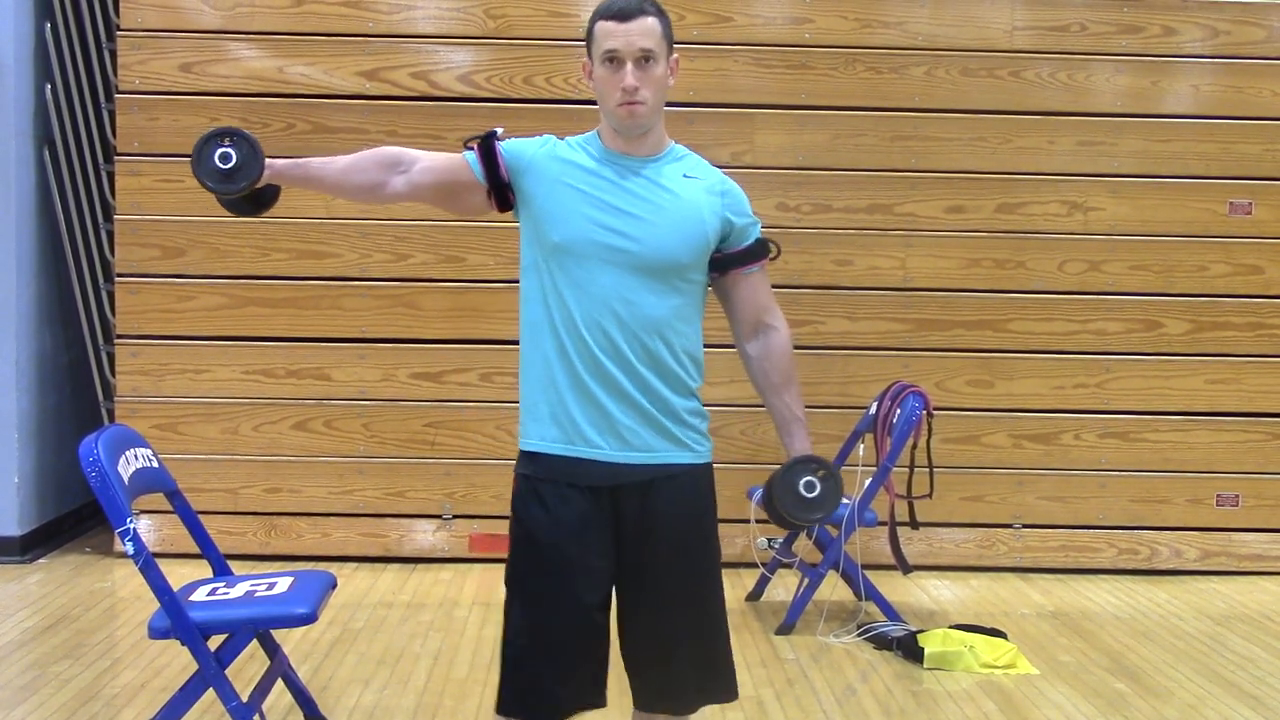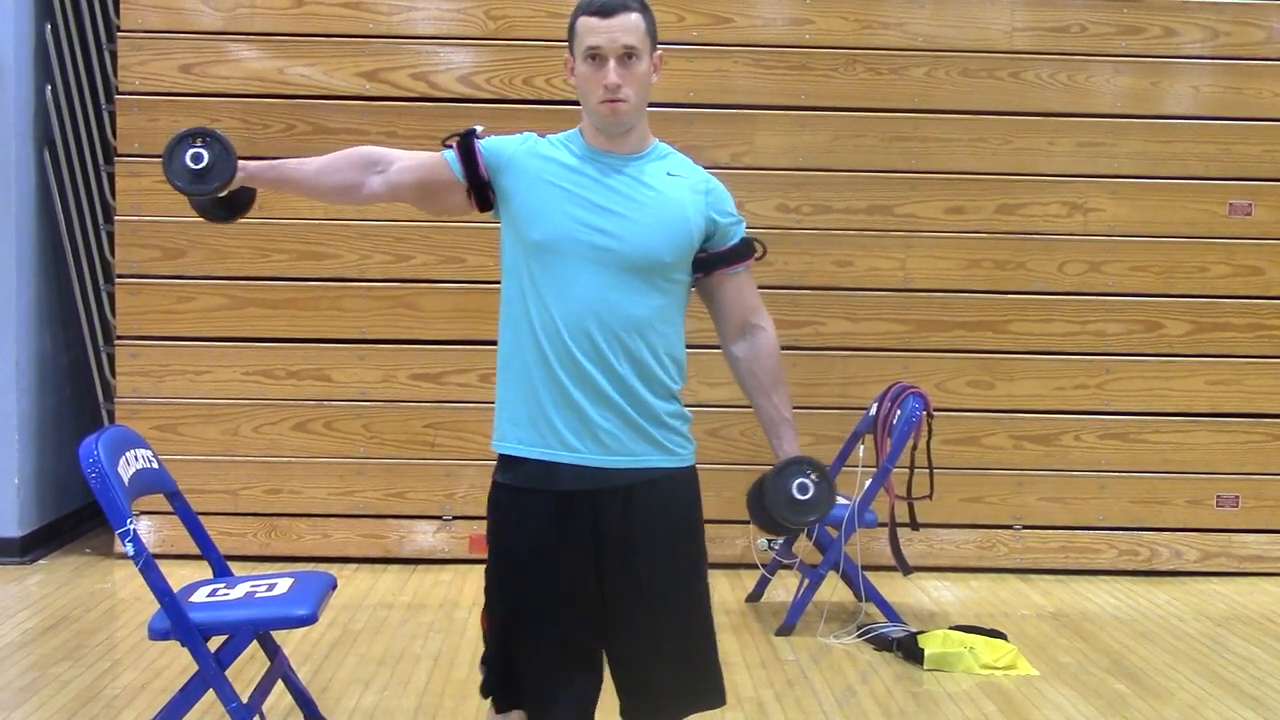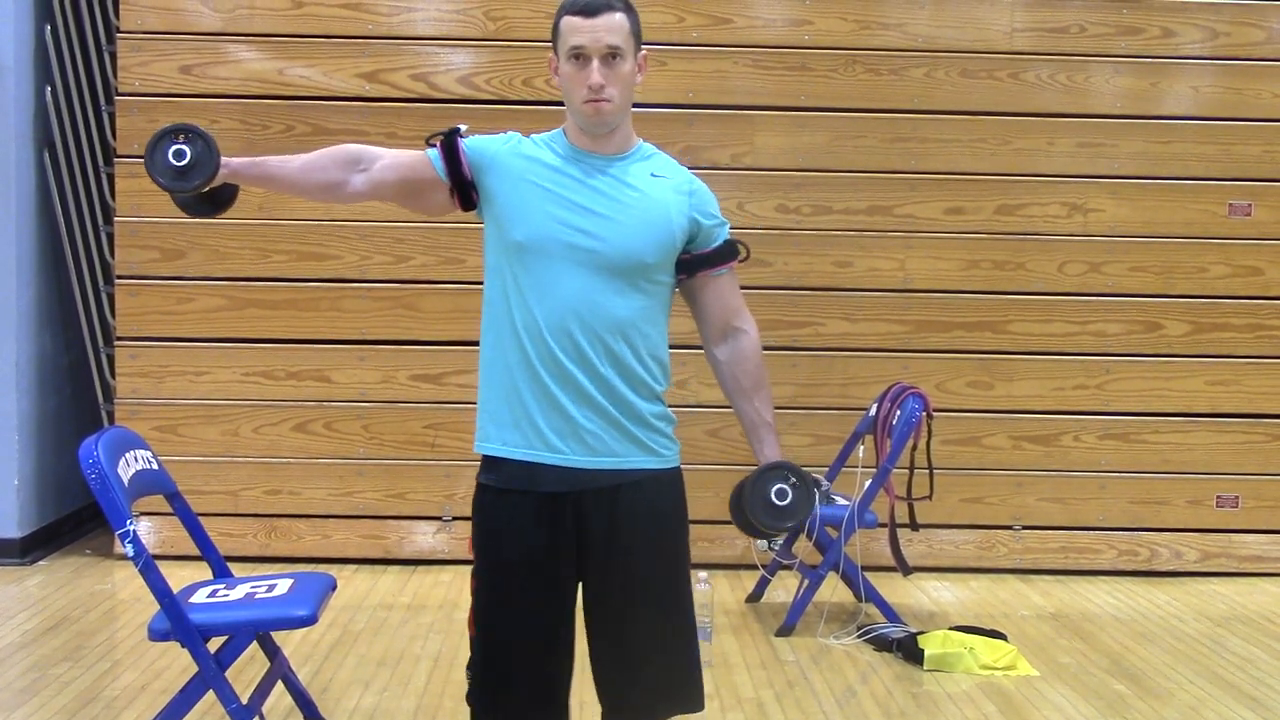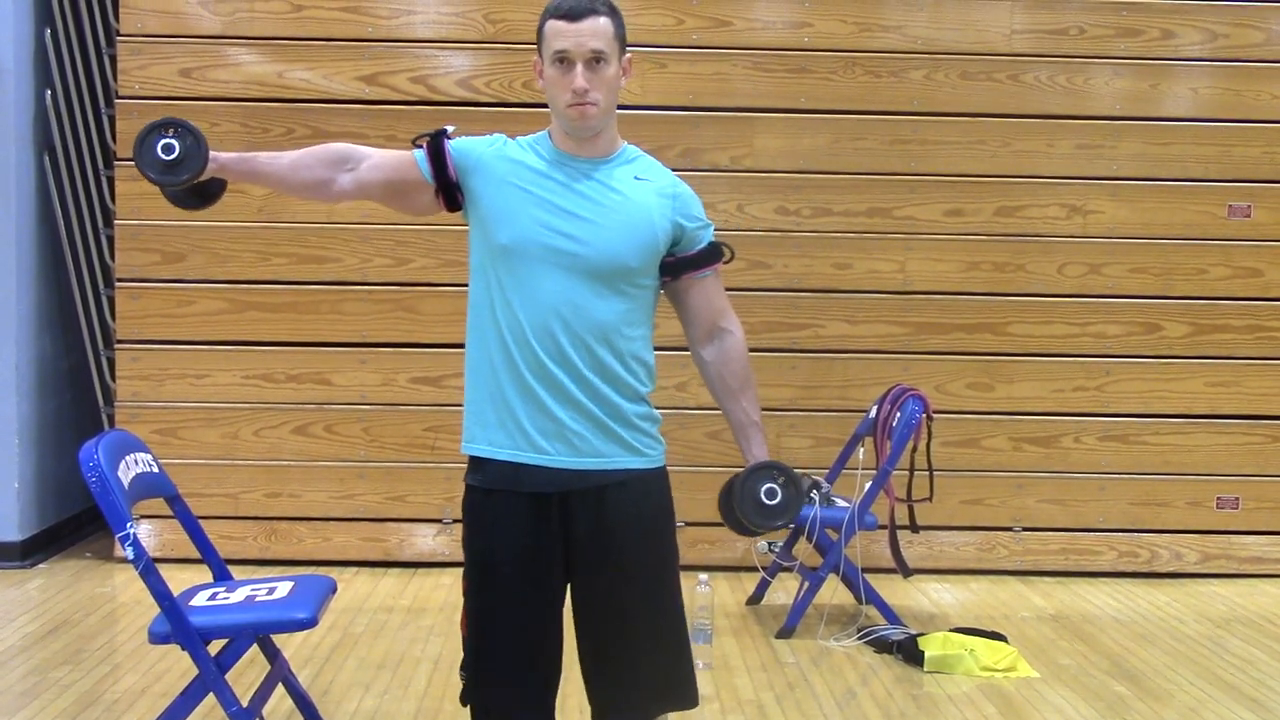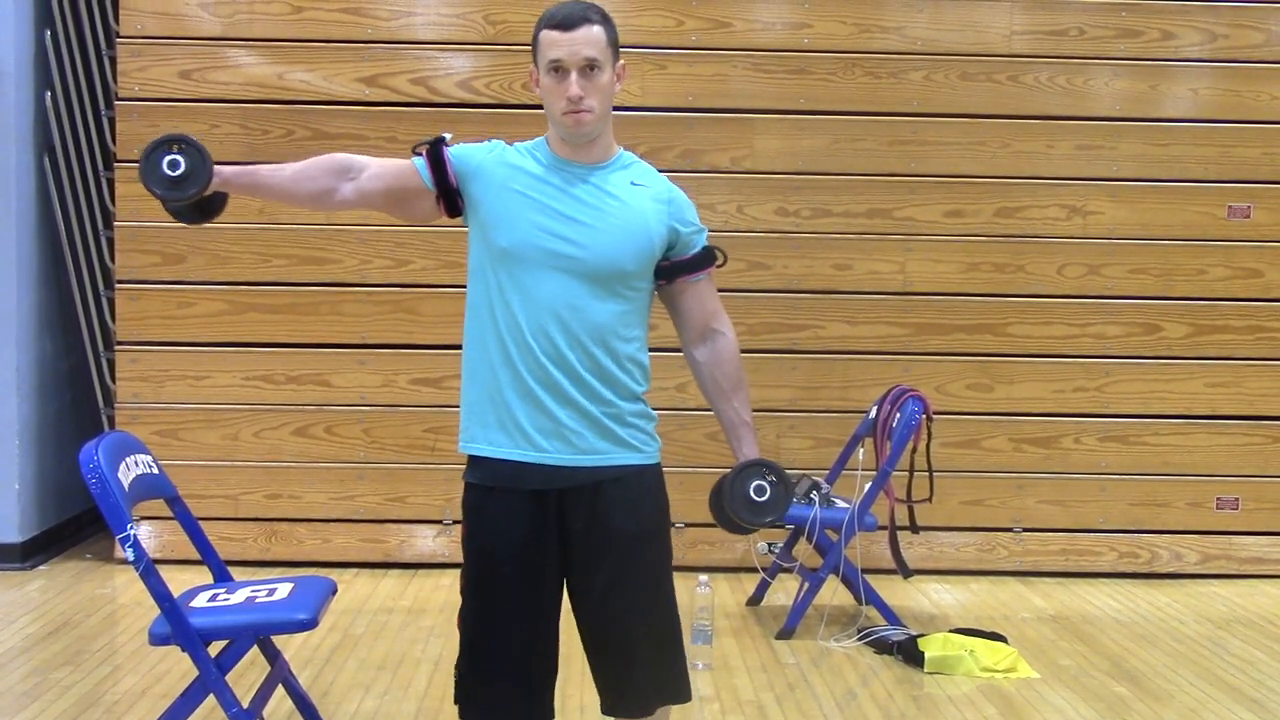
dt=0.3s
person 1, frame 1
left shoulder: (717, 195)
right shoulder: (536, 165)
left elbow: (761, 331)
right elbow: (402, 173)
left wrist: (799, 447)
right wrist: (278, 170)
left hip: (672, 472)
right hip: (557, 468)
person 1, frame 2
left shoulder: (701, 194)
right shoulder: (515, 163)
left elbow: (747, 332)
right elbow: (378, 173)
left wrist: (788, 451)
right wrist: (249, 172)
left hip: (655, 476)
right hip: (536, 471)
person 1, frame 3
left shoulder: (686, 195)
right shoulder: (501, 163)
left elbow: (731, 336)
right elbow: (363, 171)
left wrist: (769, 454)
right wrist: (234, 168)
left hip: (640, 476)
right hip: (520, 471)
person 1, frame 4
left shoulder: (669, 197)
right shoulder: (486, 165)
left elbow: (716, 336)
right elbow: (350, 171)
left wrist: (756, 453)
right wrist: (221, 164)
left hip: (626, 476)
right hip: (508, 473)
person 1, frame 5
left shoulder: (663, 202)
right shoulder: (484, 172)
left elbow: (708, 337)
right elbow: (352, 180)
left wrist: (746, 452)
right wrist: (225, 176)
left hip: (621, 473)
right hip: (506, 471)
